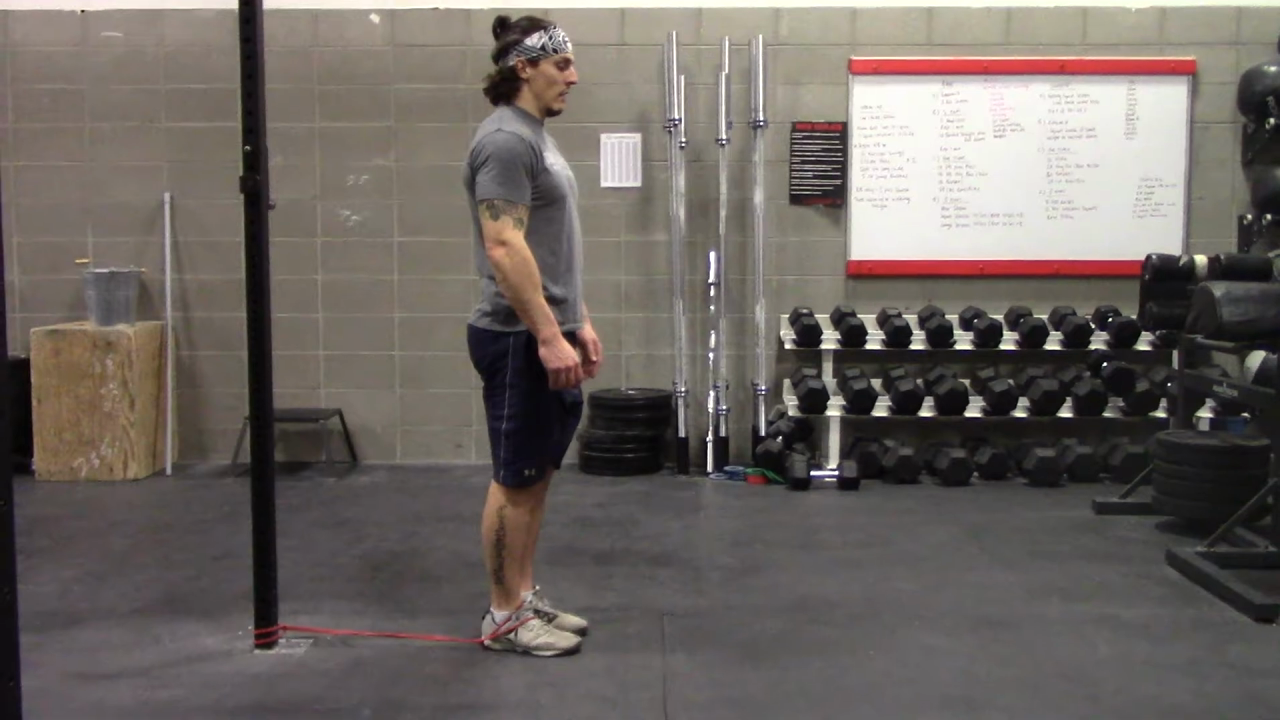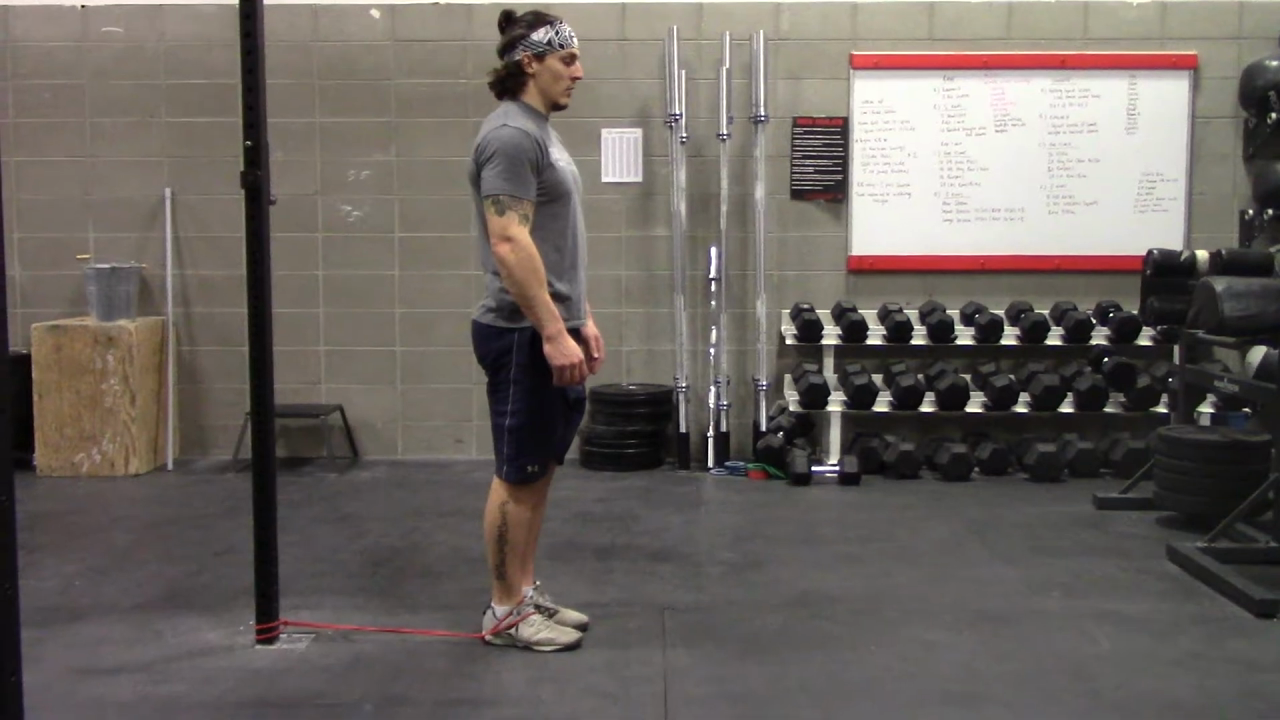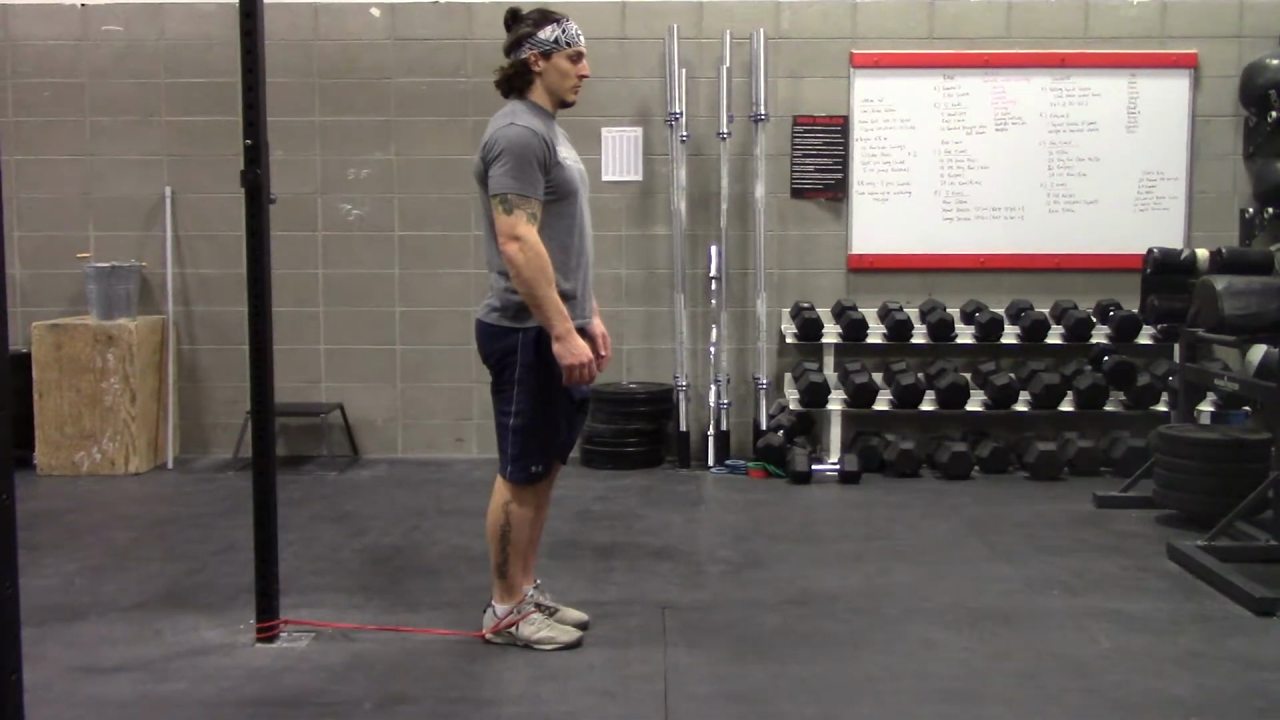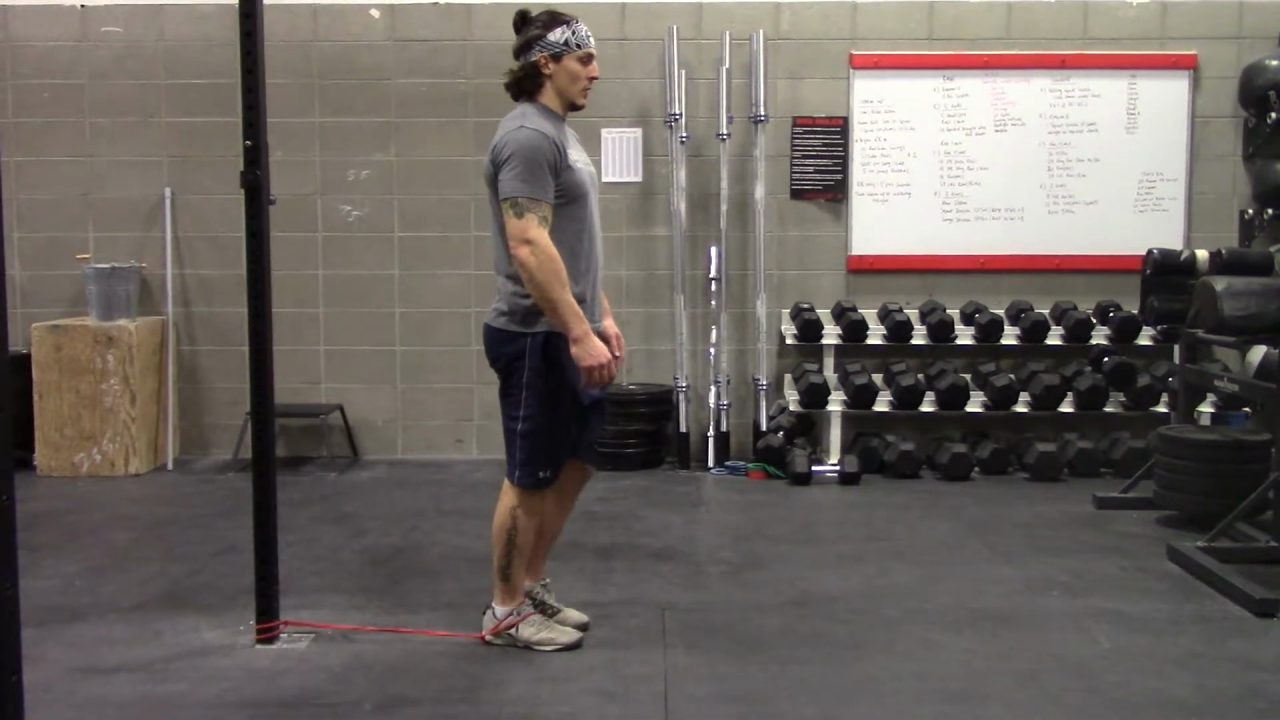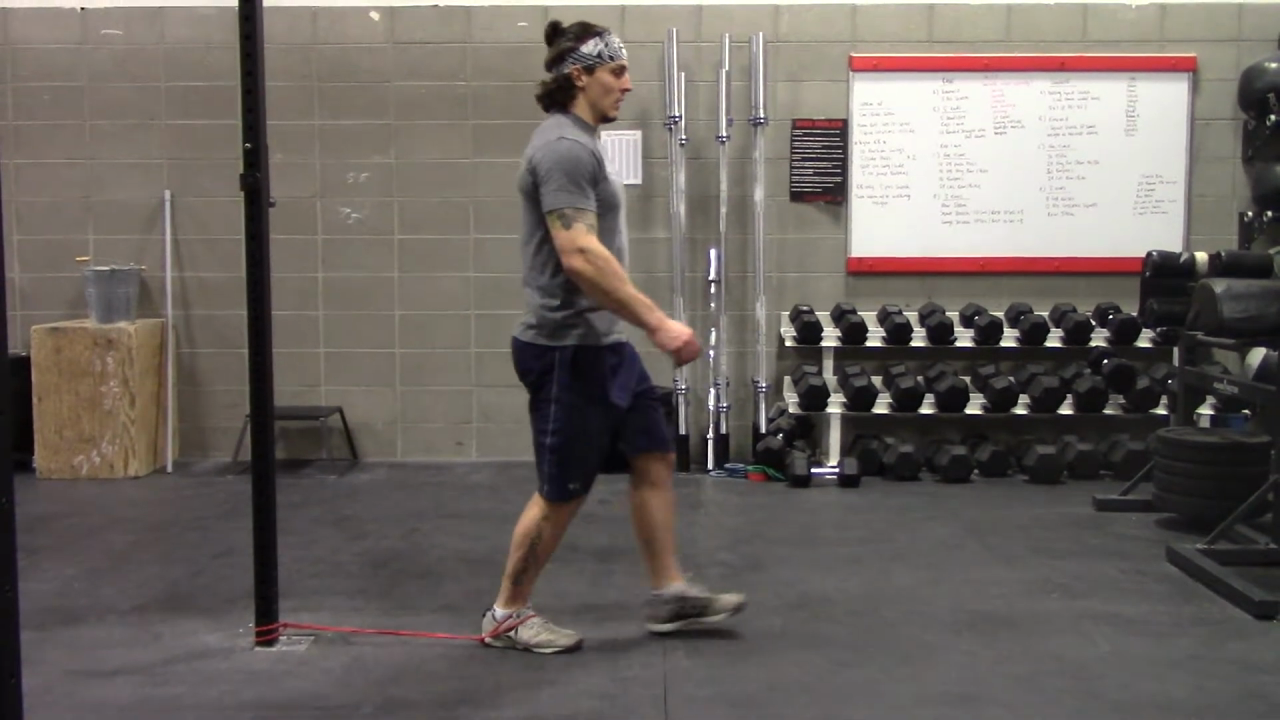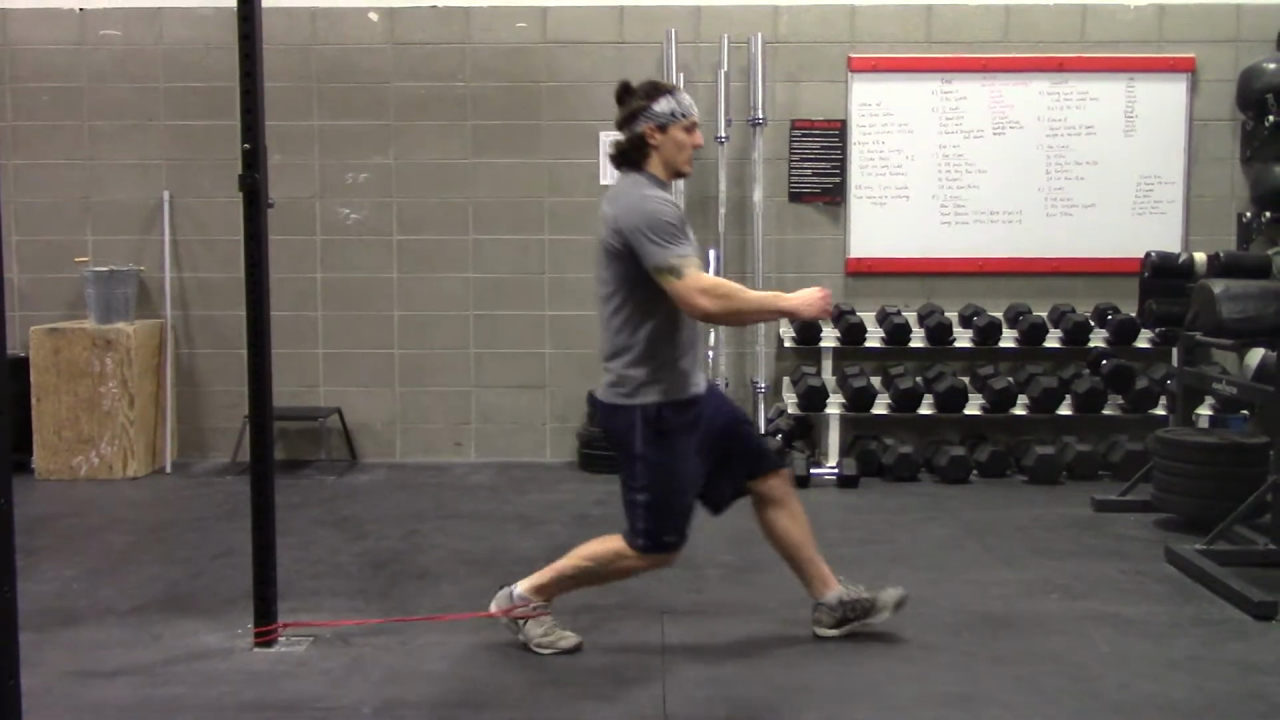
dt=0.3s
person 1, frame 1
left shoulder: (534, 137)
right shoulder: (505, 139)
right elbow: (505, 248)
left wrist: (579, 322)
right wrist: (549, 337)
left hip: (546, 334)
right hip: (520, 339)
left knee: (537, 475)
right knee: (516, 479)
left ankle: (525, 597)
right ankle: (504, 615)
person 1, frame 2
left shoulder: (539, 133)
right shoulder: (511, 136)
right elbow: (511, 243)
left wrist: (580, 321)
right wrist: (554, 335)
left hip: (549, 330)
right hip: (524, 336)
left knee: (540, 472)
right knee: (519, 475)
left ankle: (526, 593)
right ankle: (505, 611)
person 1, frame 3
left shoulder: (547, 131)
right shoulder: (519, 134)
right elbow: (518, 243)
left wrist: (589, 318)
right wrist: (562, 334)
left hip: (556, 330)
right hip: (530, 335)
left knee: (542, 470)
right knee: (522, 475)
left ankle: (525, 590)
right ankle: (506, 609)
person 1, frame 4
left shoulder: (556, 133)
right shoulder: (529, 136)
right elbow: (530, 247)
left wrist: (602, 318)
right wrist: (581, 335)
left hip: (563, 334)
right hip: (537, 339)
left knee: (571, 469)
right knee: (531, 478)
left ankle: (530, 588)
right ankle: (506, 612)
person 1, frame 5
left shoulder: (576, 143)
right shoulder: (563, 148)
right elbow: (580, 256)
left wrist: (645, 325)
right wrist: (659, 324)
left hip: (601, 345)
right hip: (568, 351)
left knee: (654, 462)
right knee: (562, 493)
left ankle: (670, 594)
right ankle: (508, 614)
person 1, frame 6
left shoulder: (642, 196)
right shoulder: (646, 206)
right elbow: (701, 298)
right wrist: (790, 304)
left hip: (685, 391)
right hip: (648, 406)
left knee: (772, 482)
right knee: (653, 547)
left ankle: (832, 601)
right ankle: (524, 600)
